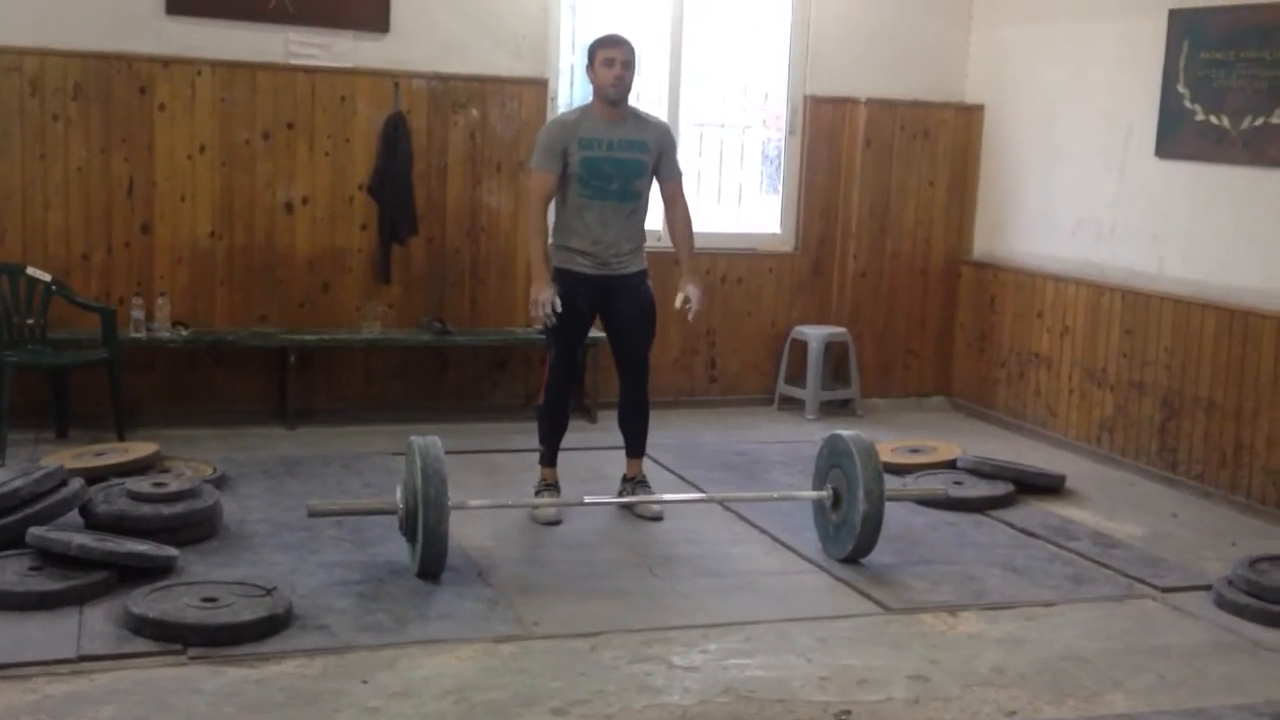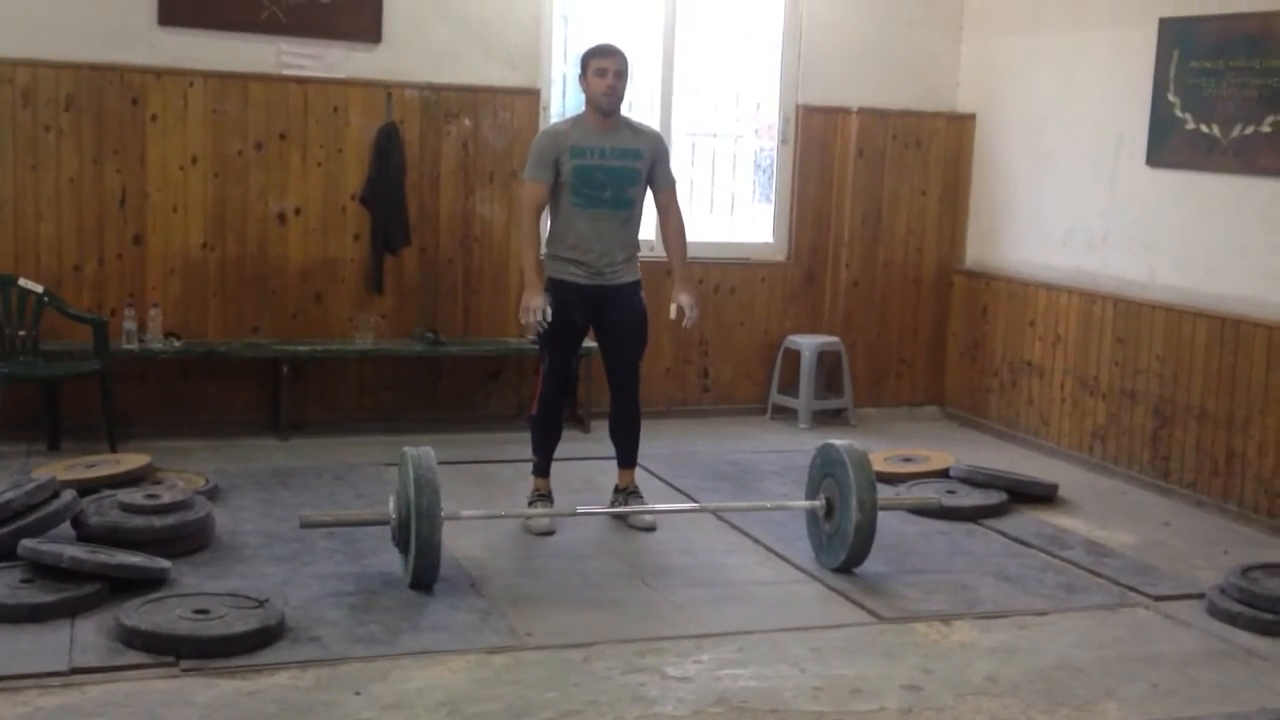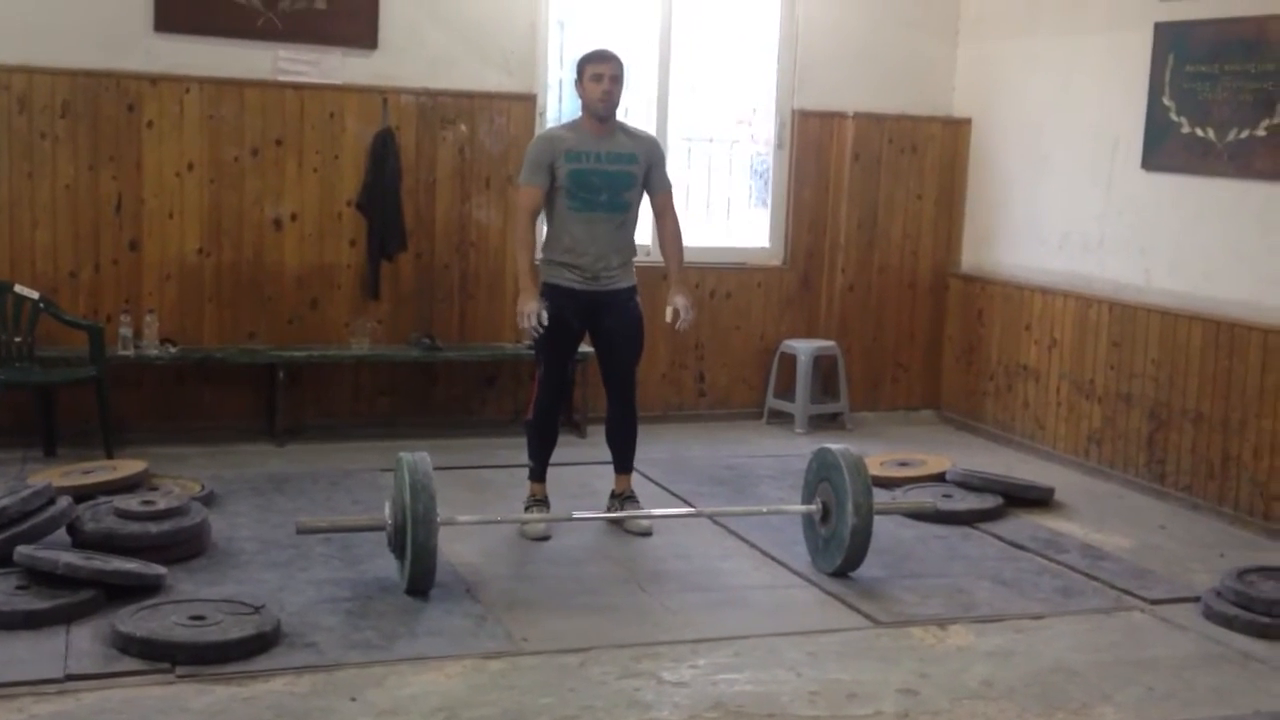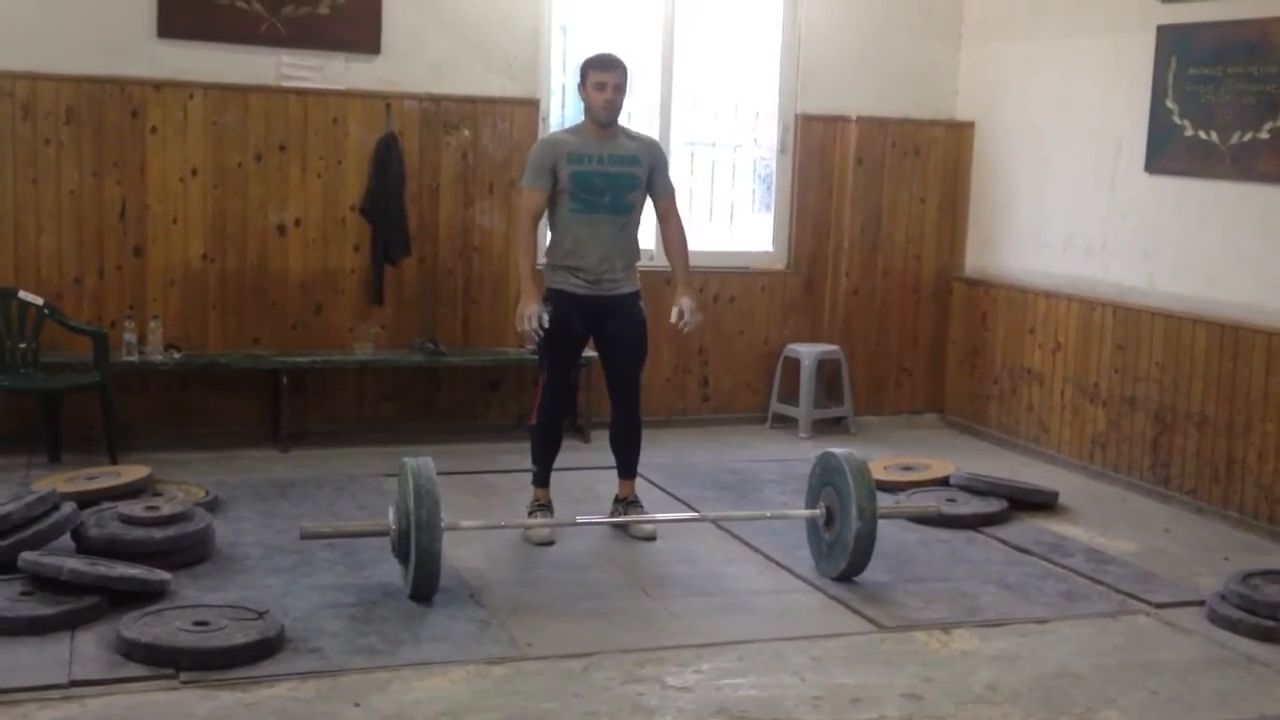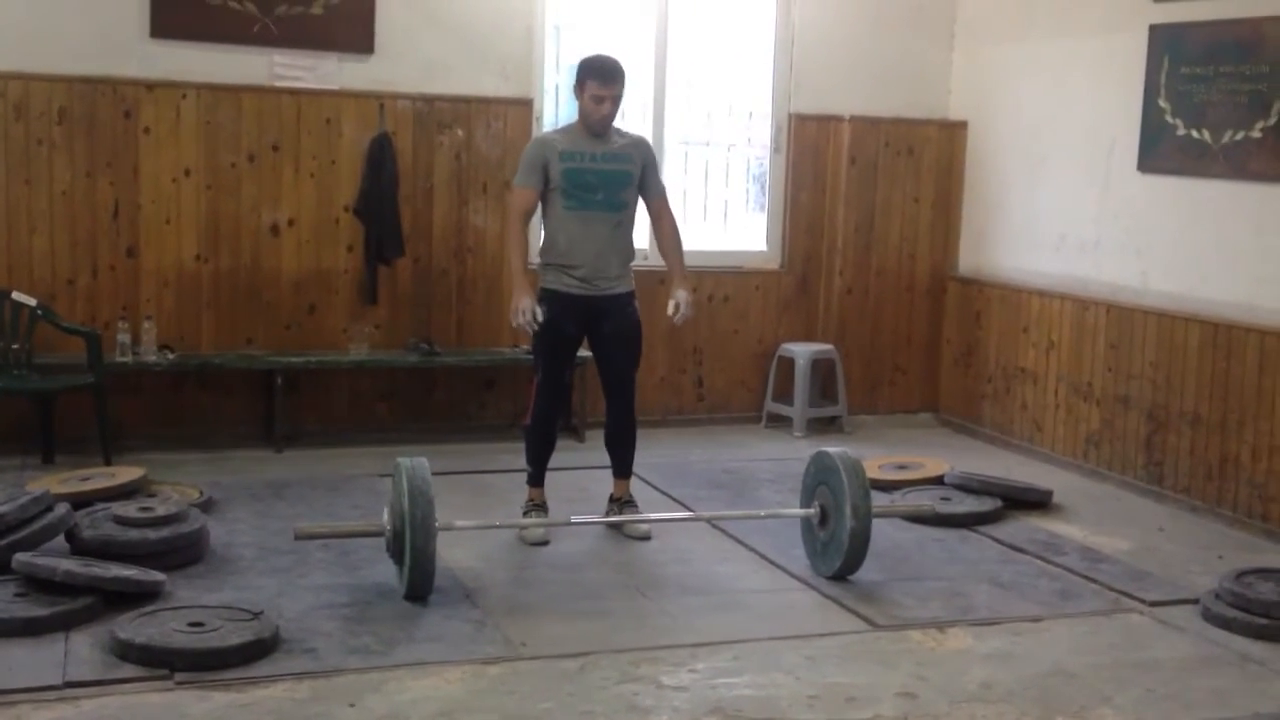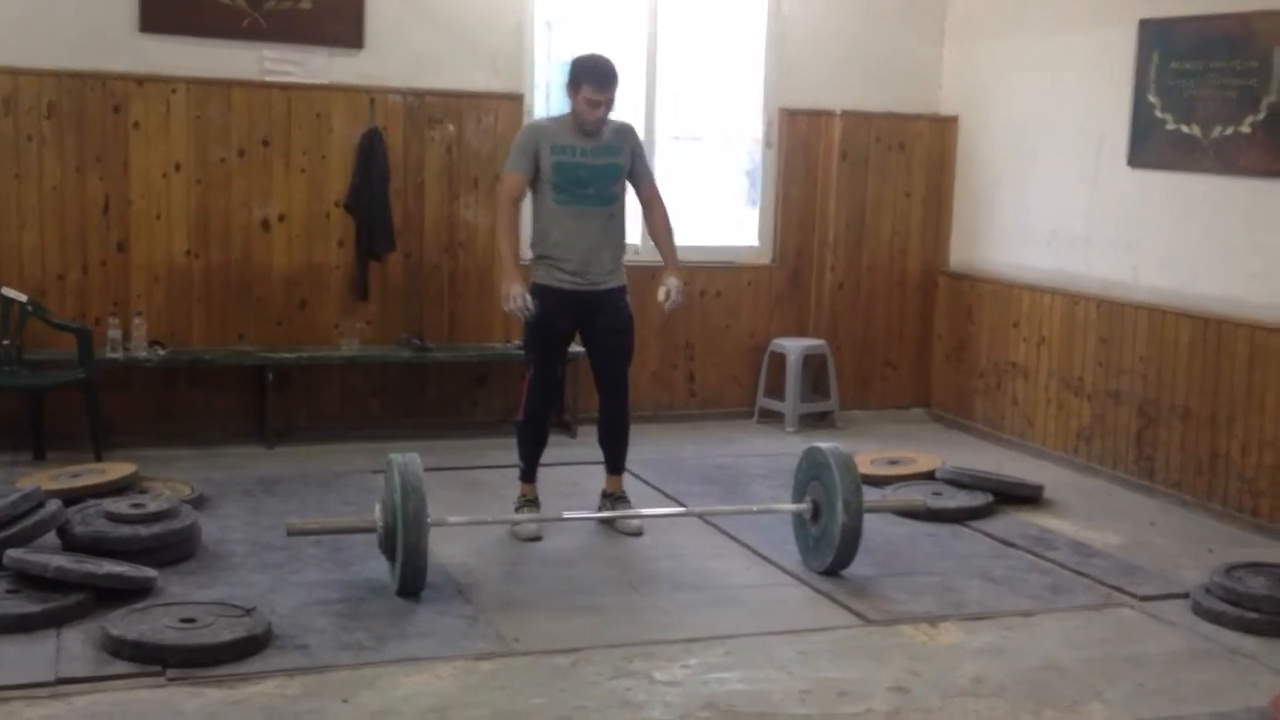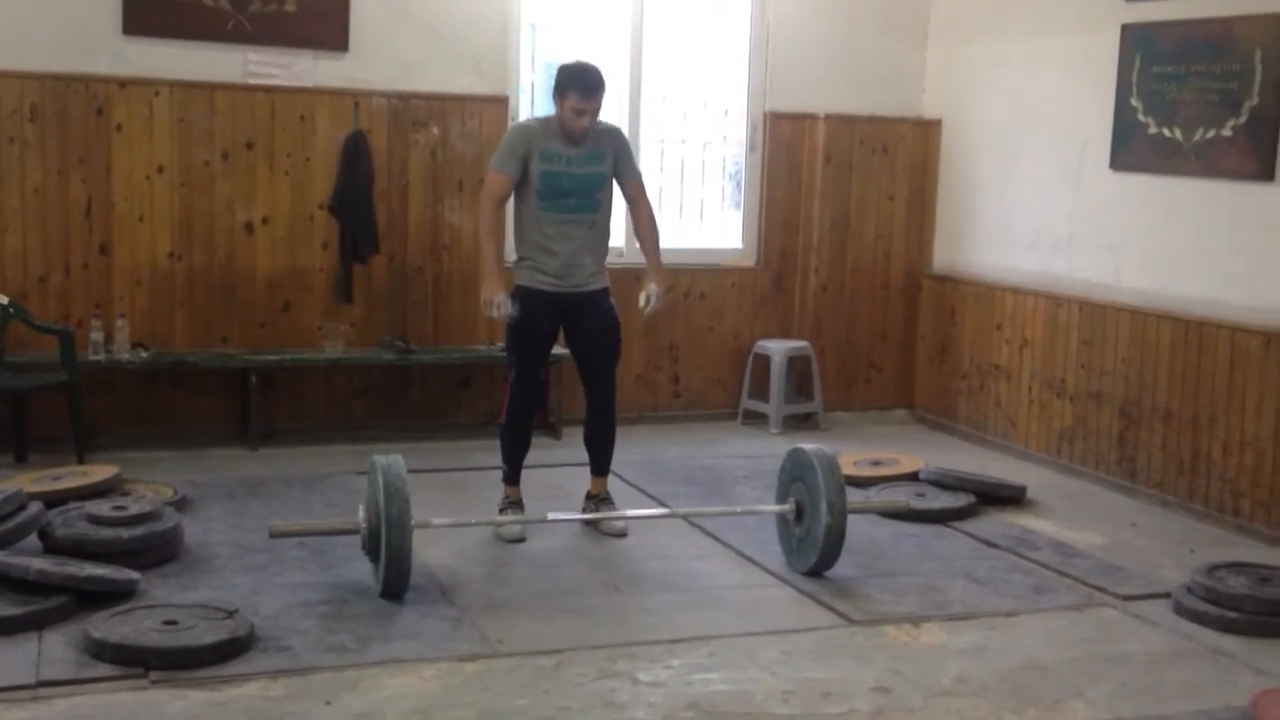
dt=0.2s
person 1, frame 1
left shoulder: (656, 133)
right shoulder: (562, 130)
left elbow: (675, 204)
right elbow: (539, 205)
left wrist: (687, 275)
right wrist: (540, 277)
left hip: (630, 274)
right hip: (572, 273)
left knee: (635, 376)
right knee: (561, 376)
left ankle: (634, 477)
right ankle: (547, 480)
person 1, frame 2
left shoulder: (649, 142)
right shoulder: (554, 139)
left elbow: (669, 212)
right elbow: (531, 214)
left wrist: (680, 284)
right wrist: (532, 285)
left hip: (623, 285)
right hip: (565, 283)
left knee: (627, 387)
right knee: (553, 387)
left ankle: (626, 488)
right ankle: (540, 490)
person 1, frame 3
left shoulder: (645, 147)
right shoulder: (550, 144)
left elbow: (665, 216)
right elbow: (526, 218)
left wrist: (677, 287)
right wrist: (527, 289)
left hip: (619, 291)
right hip: (561, 288)
left knee: (623, 393)
right knee: (550, 393)
left ankle: (622, 493)
right ankle: (536, 496)
person 1, frame 4
left shoulder: (647, 150)
right shoulder: (553, 148)
left elbow: (669, 219)
right elbow: (527, 221)
left wrist: (683, 288)
right wrist: (527, 292)
left hip: (623, 296)
right hip: (565, 293)
left knee: (627, 398)
right knee: (553, 398)
left ankle: (626, 499)
right ankle: (540, 501)
person 1, frame 5
left shoulder: (637, 149)
right shoulder: (546, 147)
left elbow: (662, 216)
right elbow: (518, 218)
left wrist: (679, 281)
right wrist: (520, 287)
left hip: (617, 295)
right hip: (559, 294)
left knee: (622, 398)
right knee: (548, 399)
left ankle: (621, 498)
right ankle: (535, 501)
person 1, frame 6
left shoulder: (625, 138)
right shoulder: (538, 136)
left elbow: (652, 204)
right elbow: (507, 203)
left wrist: (671, 267)
right wrist: (510, 273)
left hip: (609, 289)
right hip: (551, 288)
left knee: (615, 392)
right knee: (541, 393)
left ankle: (614, 494)
right ankle: (527, 498)
person 1, frame 7
left shoulder: (612, 140)
right shoulder: (525, 137)
left elbow: (639, 204)
right elbow: (491, 202)
left wrist: (653, 272)
right wrist: (491, 277)
left hip: (592, 291)
right hip: (534, 290)
left knee: (602, 394)
right knee: (524, 394)
left ankle: (598, 495)
right ankle: (511, 498)
